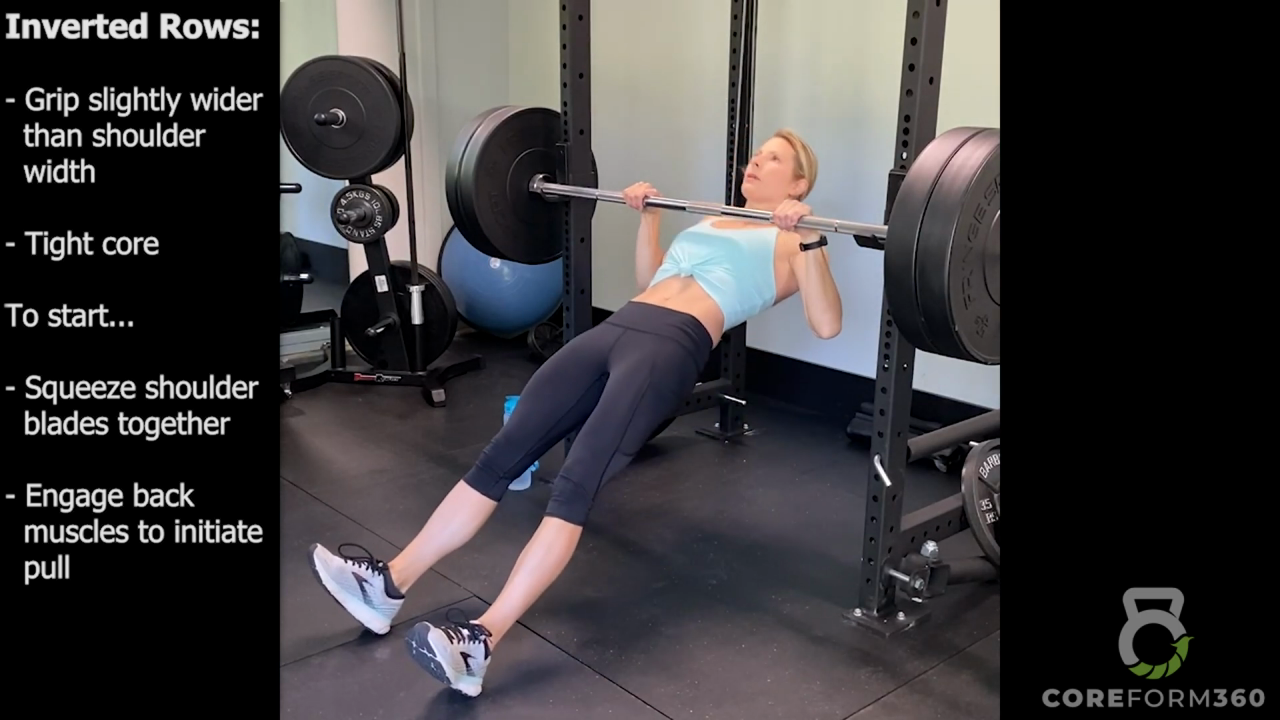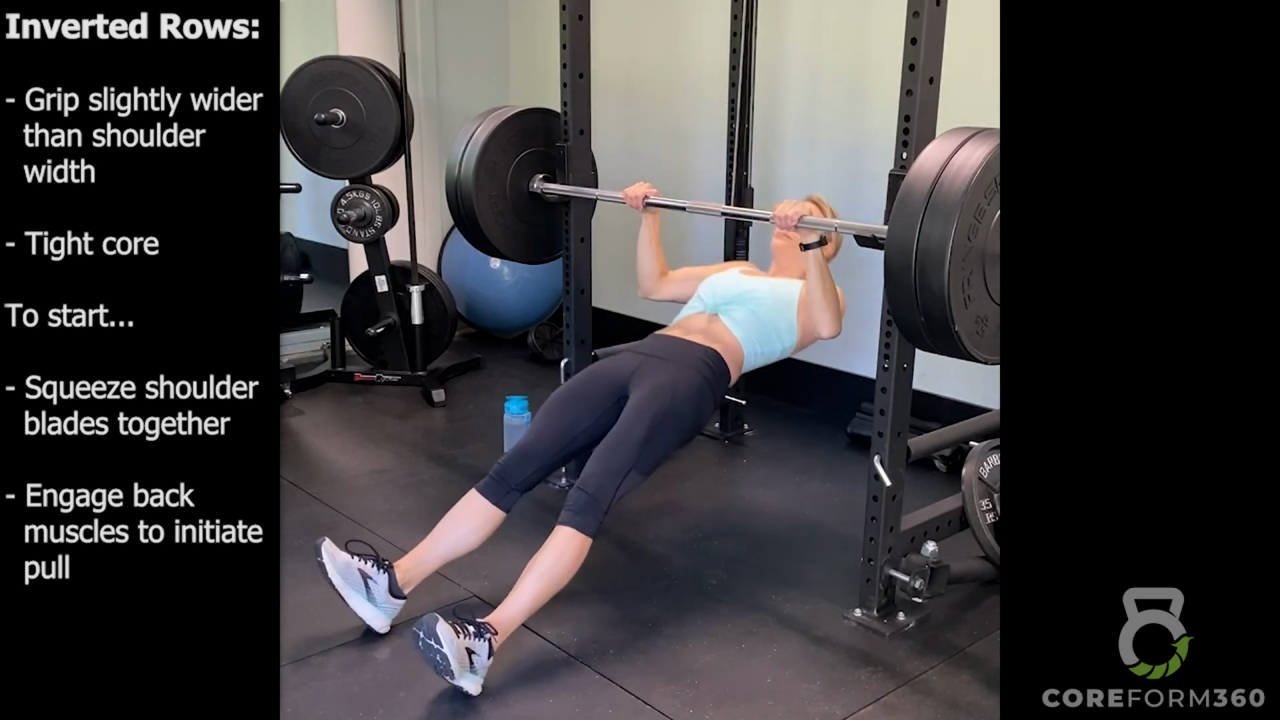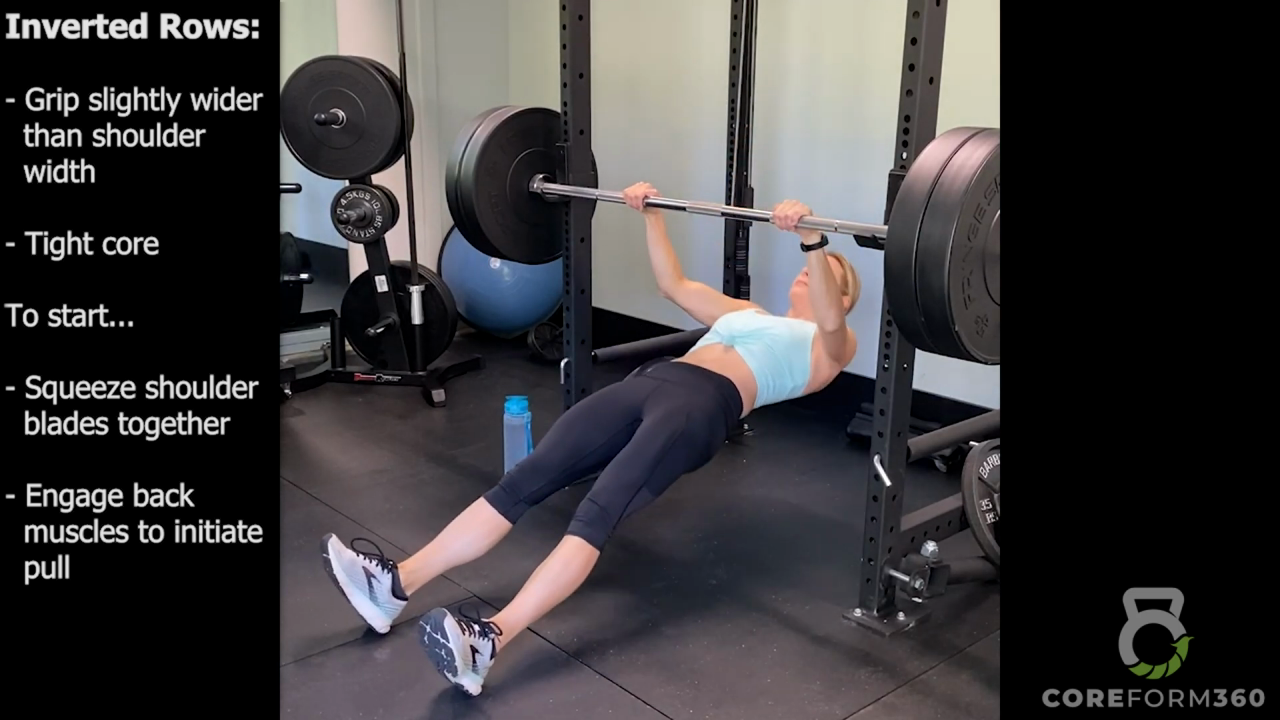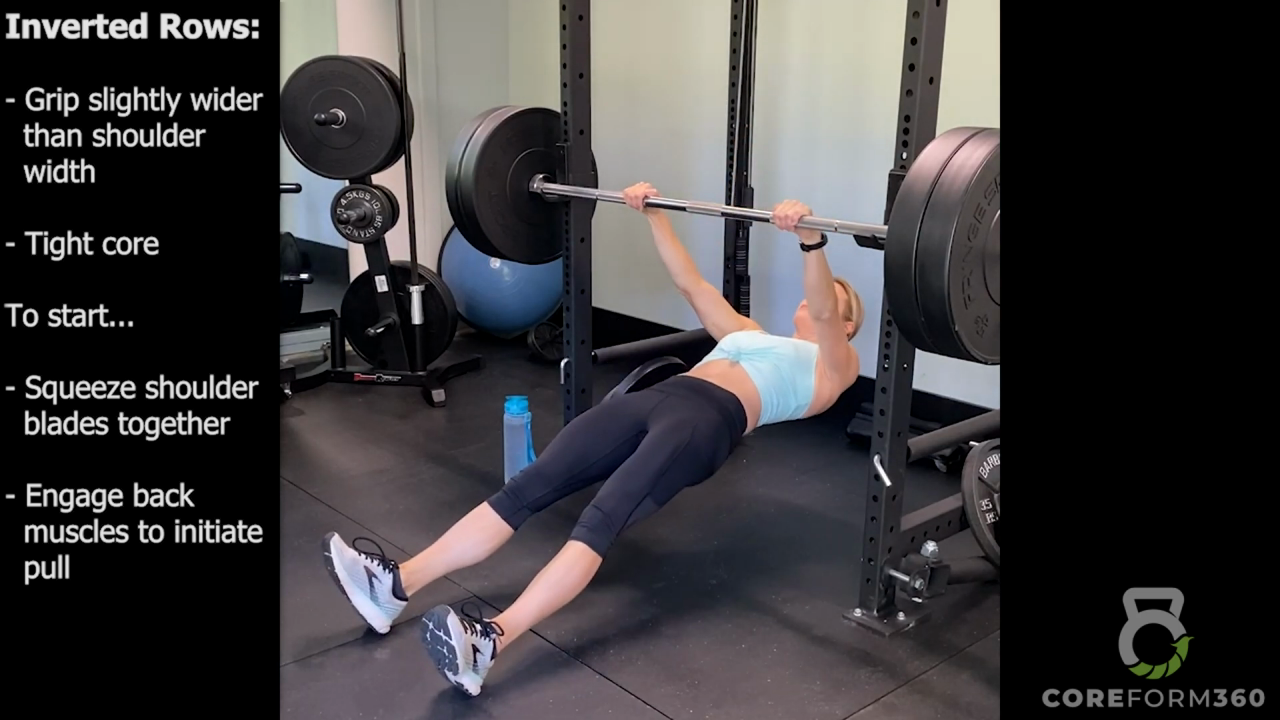
dt=0.3s
person 1, frame 1
left shoulder: (790, 246)
right shoulder: (714, 223)
left elbow: (826, 324)
left wrist: (806, 238)
right wrist: (648, 215)
left hip: (671, 347)
right hip: (614, 330)
left knee: (574, 485)
right knee: (499, 458)
left ankle: (480, 641)
right ankle: (388, 585)
person 1, frame 2
left shoulder: (810, 291)
right shoulder: (737, 271)
left elbow: (829, 326)
right elbow: (651, 285)
left wrist: (810, 241)
right wrist: (650, 216)
left hip: (690, 376)
right hip: (637, 356)
left knee: (587, 499)
right knee: (512, 470)
left ankle: (485, 641)
right ankle: (393, 584)
person 1, frame 3
left shoulder: (830, 349)
right shoulder: (748, 313)
left elbow: (828, 321)
right elbow: (673, 286)
left wrist: (812, 241)
right wrist: (652, 215)
left hip: (703, 405)
right hip: (653, 381)
left knee: (597, 514)
right knee: (523, 481)
left ankle: (488, 641)
right ankle: (395, 585)
person 1, frame 4
left shoulder: (833, 365)
right shoulder: (750, 334)
left elbow: (824, 312)
right elbow: (689, 281)
left wrist: (810, 242)
right wrist: (654, 215)
left hip: (707, 421)
right hip: (657, 397)
left knee: (600, 522)
right knee: (527, 487)
left ankle: (489, 641)
right ankle: (396, 585)
